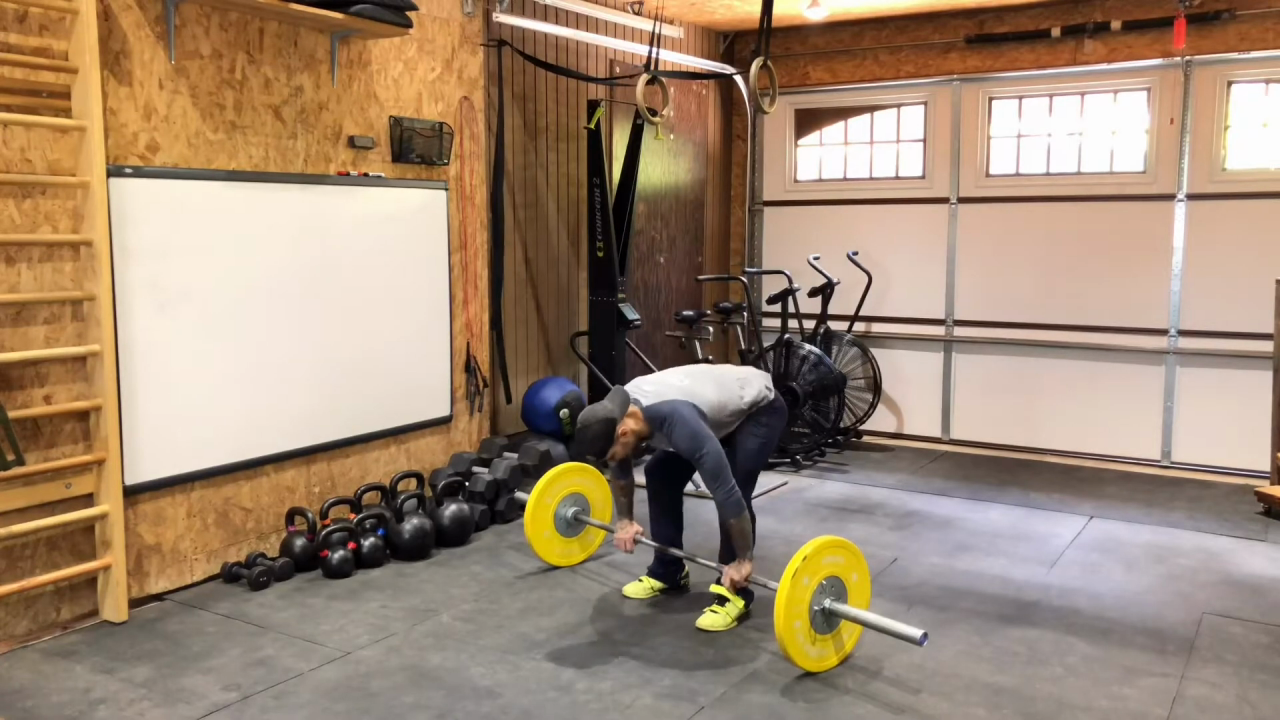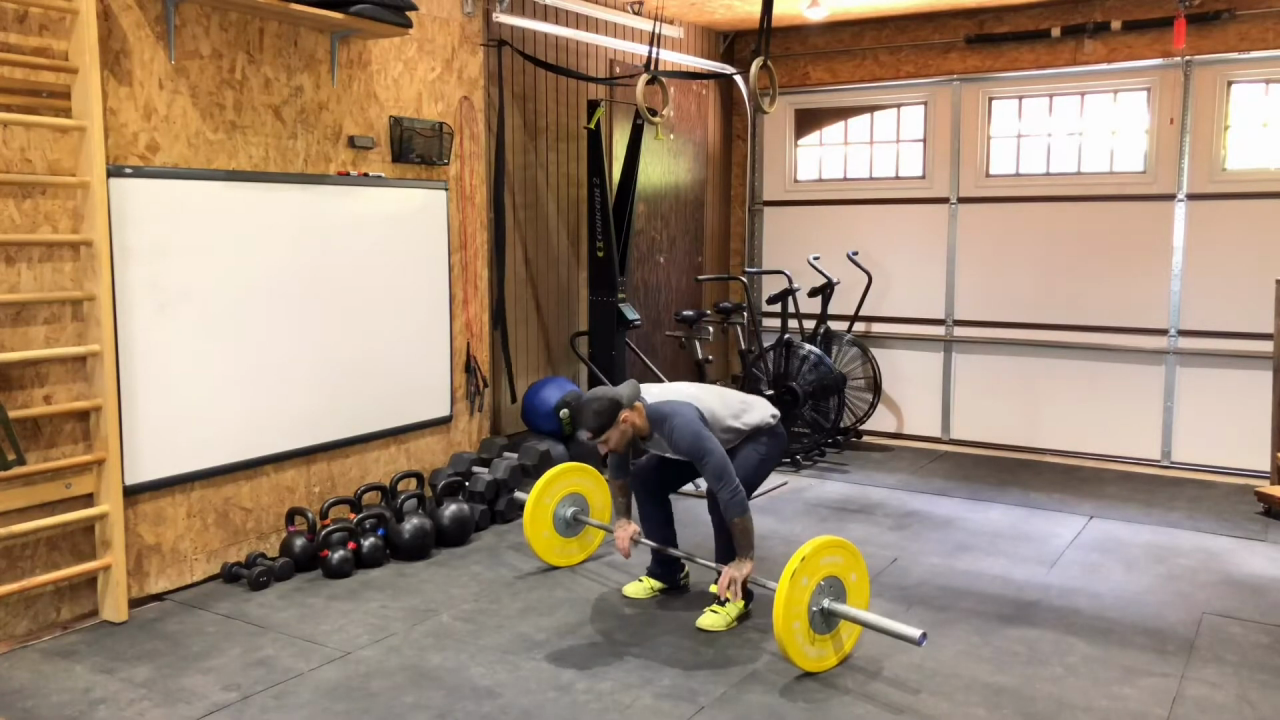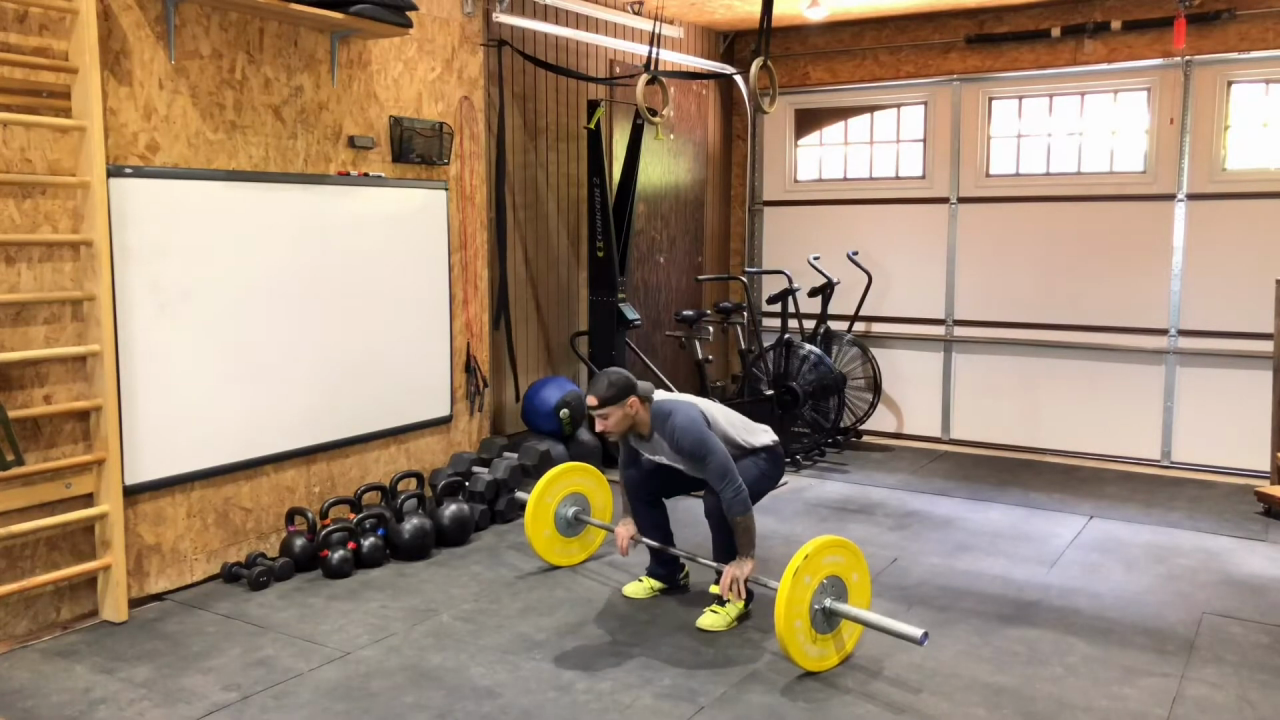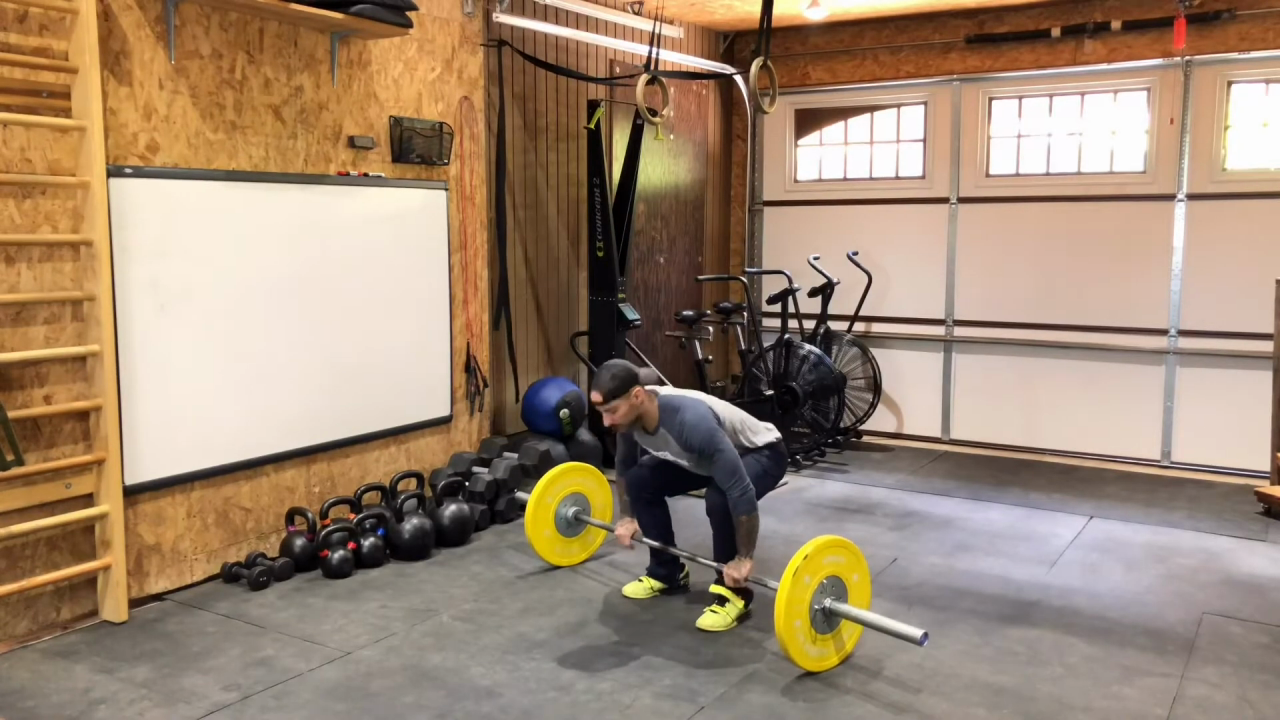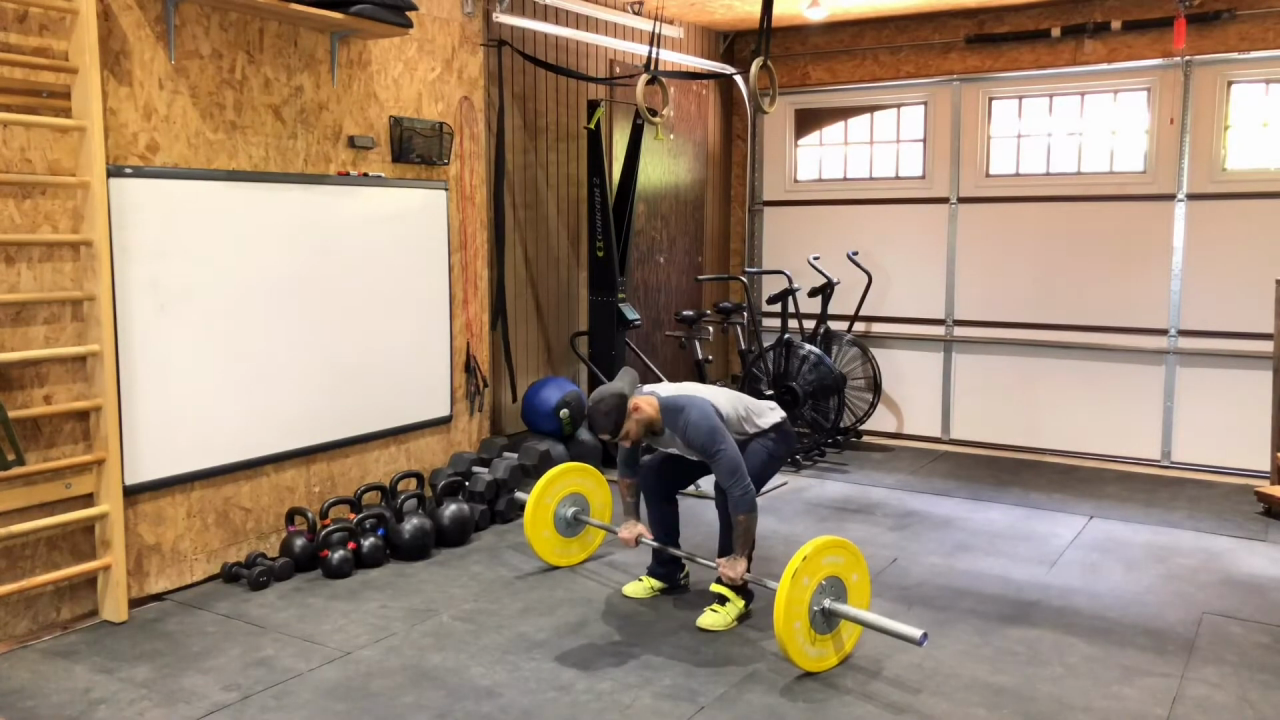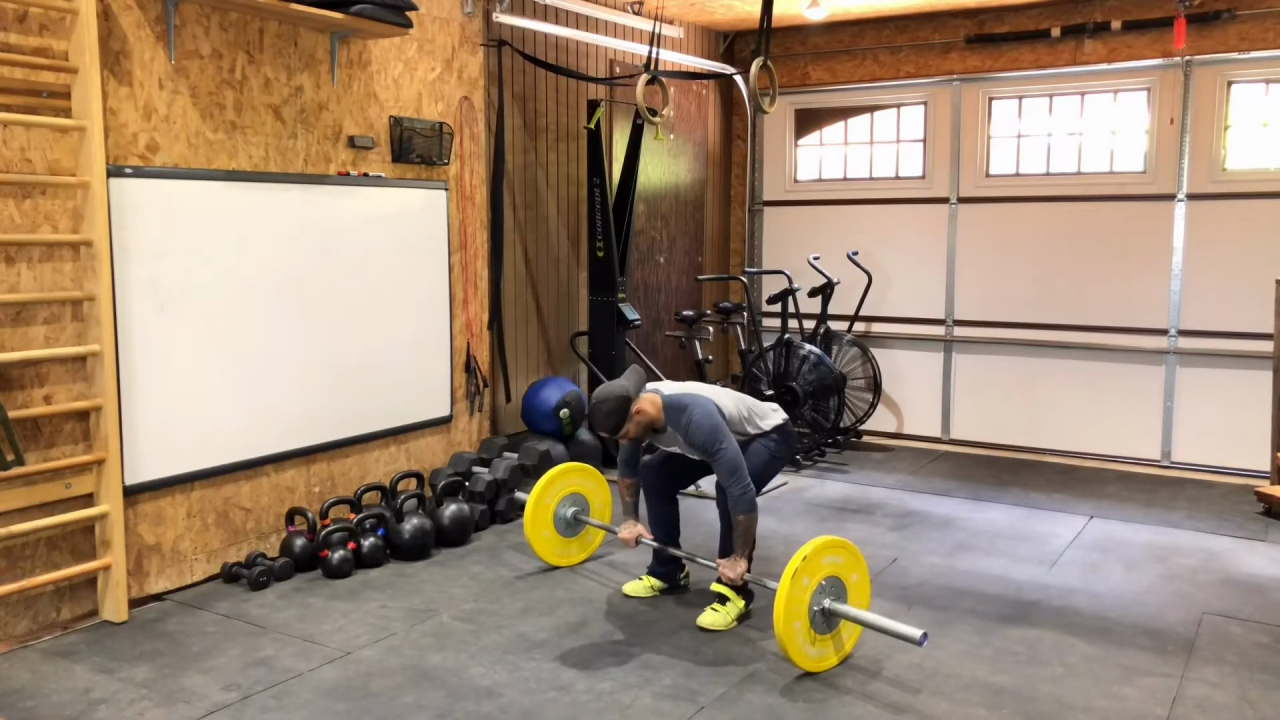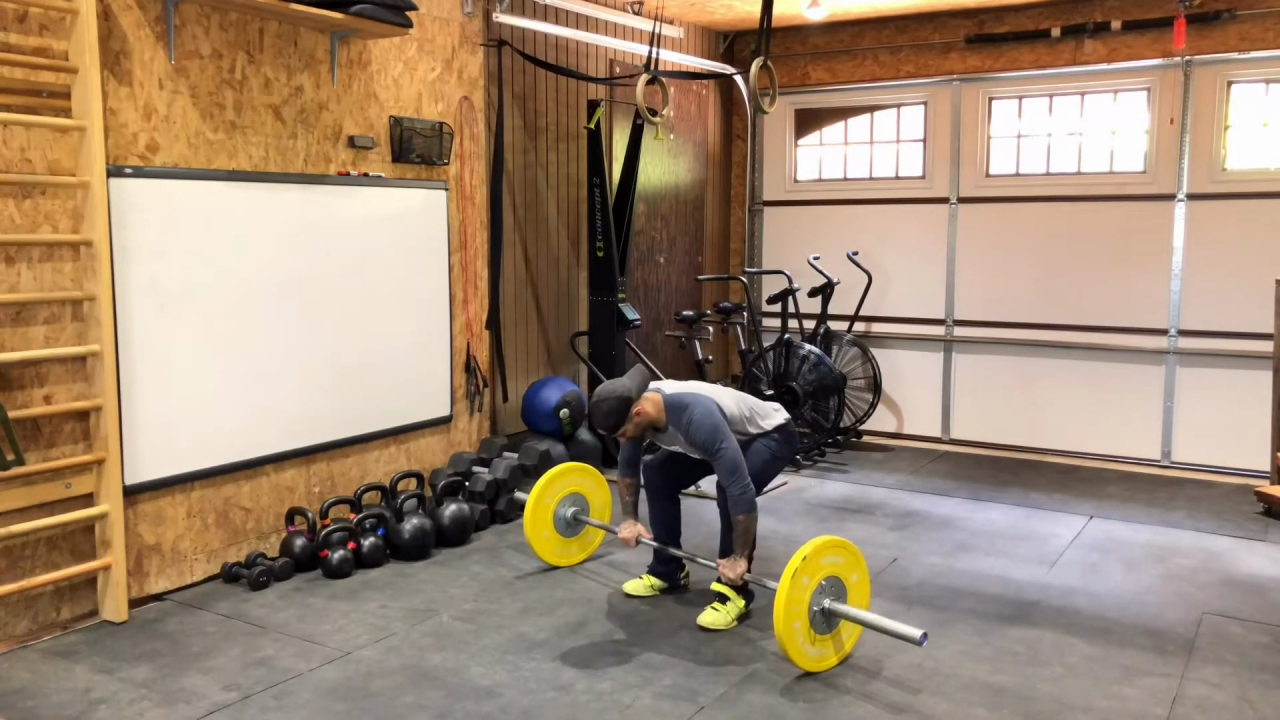
dt=0.3s
person 1, frame 1
left shoulder: (678, 422)
right shoulder: (618, 412)
left elbow: (725, 490)
right elbow: (620, 469)
left wrist: (743, 559)
right wrist: (624, 519)
left hip: (758, 408)
right hip: (720, 403)
left knee: (735, 487)
right knee: (661, 474)
left ankle: (735, 593)
right ankle: (668, 571)
person 1, frame 2
left shoulder: (679, 424)
right shoulder: (624, 412)
left elbow: (730, 491)
right elbow: (618, 469)
left wrist: (744, 559)
right wrist: (623, 519)
left hip: (760, 433)
right hip: (718, 434)
left knee: (719, 497)
right knee: (644, 478)
left ankle: (733, 594)
right ankle: (668, 572)
person 1, frame 3
left shoulder: (682, 423)
right shoulder: (629, 418)
left elbow: (733, 491)
right elbow: (628, 467)
left wrist: (745, 559)
right wrist: (628, 517)
left hip: (760, 455)
left knee: (717, 501)
right knee: (638, 480)
left ankle: (734, 594)
right ankle: (667, 571)
person 1, frame 4
left shoulder: (690, 420)
right shoulder: (631, 412)
left elbow: (741, 491)
right elbow: (625, 465)
left wrist: (744, 558)
right wrist: (627, 516)
left hip: (762, 453)
left knee: (719, 498)
right knee: (640, 479)
left ankle: (733, 592)
right ankle: (667, 572)
person 1, frame 5
left shoulder: (694, 419)
right shoulder: (631, 414)
left elbow: (740, 489)
right elbow: (628, 467)
left wrist: (740, 557)
right wrist: (631, 518)
left hip: (768, 433)
right hip: (726, 436)
left knee: (726, 491)
right knee: (652, 475)
left ankle: (734, 591)
right ankle: (668, 571)
person 1, frame 6
left shoulder: (697, 419)
right shoulder: (635, 407)
left elbow: (741, 488)
right elbow: (628, 466)
left wrist: (740, 558)
right wrist: (630, 518)
left hip: (769, 434)
right hip: (728, 434)
left knee: (727, 490)
right knee: (654, 474)
left ankle: (735, 591)
right ankle: (668, 571)
person 1, frame 7
left shoulder: (697, 418)
right shoulder: (637, 407)
left elbow: (740, 488)
right elbow: (628, 465)
left wrist: (740, 558)
right wrist: (629, 518)
left hip: (772, 434)
right hip: (729, 434)
left knee: (728, 489)
right knee: (657, 473)
left ankle: (735, 591)
right ankle: (668, 570)
